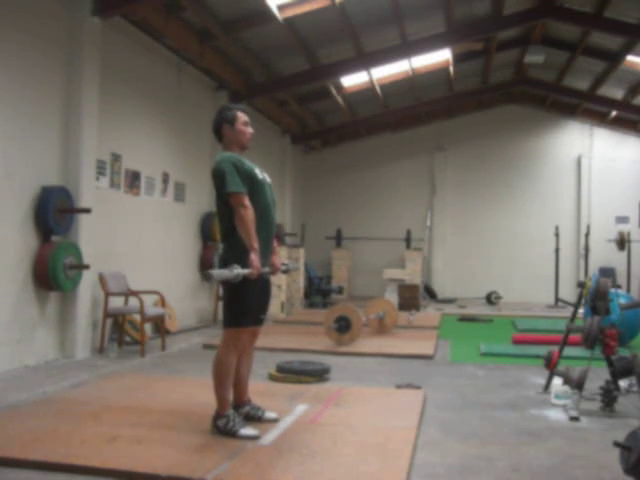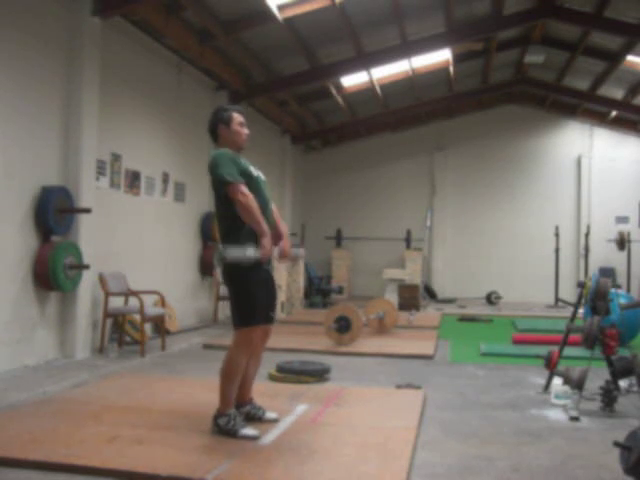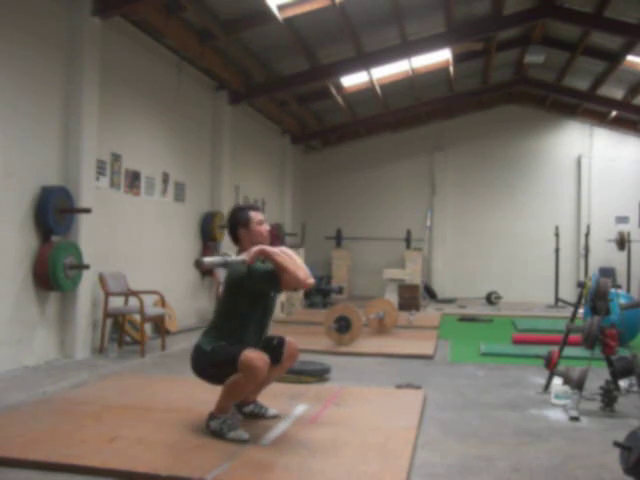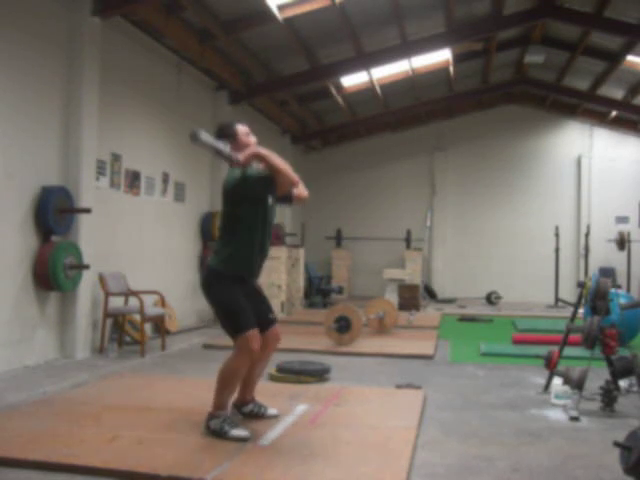
dt=0.5s
person 1, frame 1
left shoulder: (248, 165)
right shoulder: (228, 162)
right elbow: (243, 208)
left wrist: (273, 253)
right wrist: (252, 252)
left hip: (259, 265)
right hip: (242, 264)
left knee: (249, 337)
right knee: (234, 339)
left ankle: (242, 403)
right ankle: (224, 415)
person 1, frame 2
left shoulder: (244, 163)
right shoulder: (222, 158)
left elbow: (265, 206)
right elbow: (241, 196)
left wrist: (283, 237)
right wrist: (264, 235)
left hip: (260, 264)
right hip: (243, 263)
left knee: (260, 337)
right knee: (247, 337)
left ankle: (244, 403)
right ankle: (224, 414)
person 1, frame 3
left shoulder: (261, 264)
right shoulder: (247, 271)
left elbow: (306, 279)
right elbow: (302, 281)
left wrist: (282, 252)
right wrist: (270, 252)
right hip: (210, 354)
left knee: (290, 350)
right knee: (258, 363)
left ankle: (246, 401)
right ankle: (218, 416)
person 1, frame 4
left shoulder: (257, 180)
right shoulder: (241, 178)
left elbow: (301, 193)
right elbow: (289, 180)
left wrist: (263, 157)
right wrist: (262, 154)
left hip: (243, 276)
right hip: (224, 276)
left knee: (271, 337)
right knee: (248, 344)
left ankle: (245, 402)
right ankle: (217, 416)
